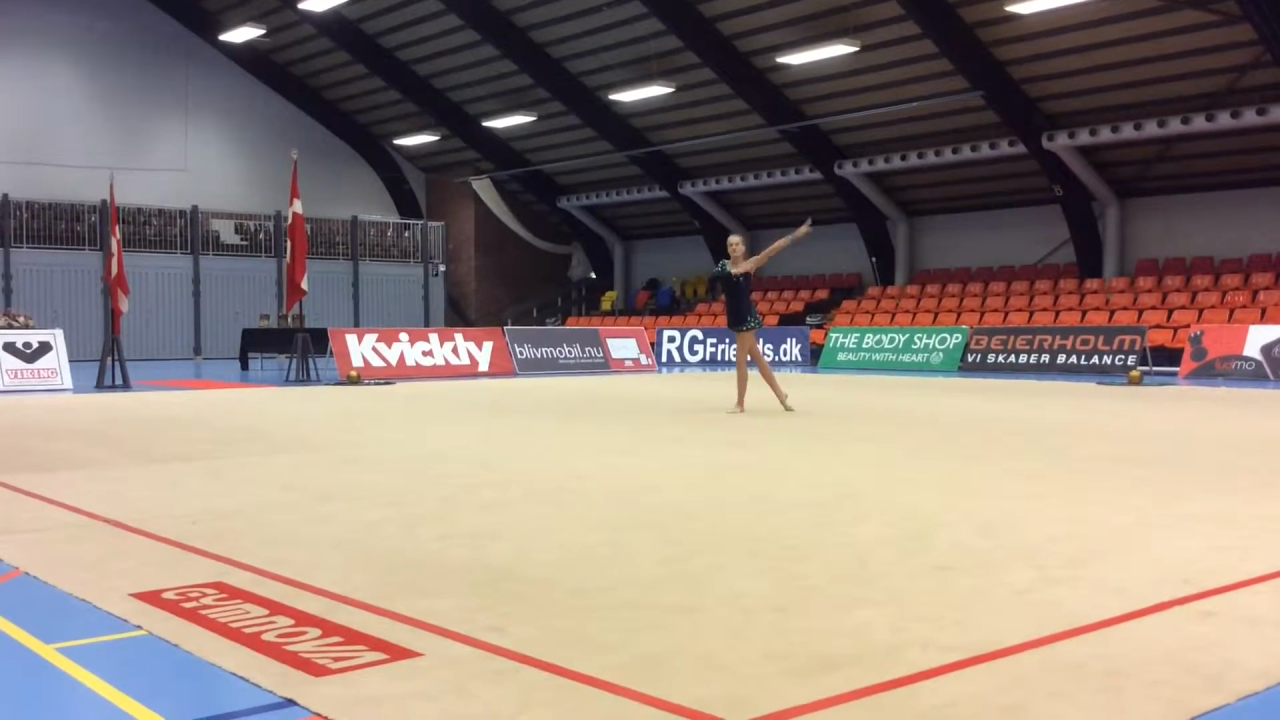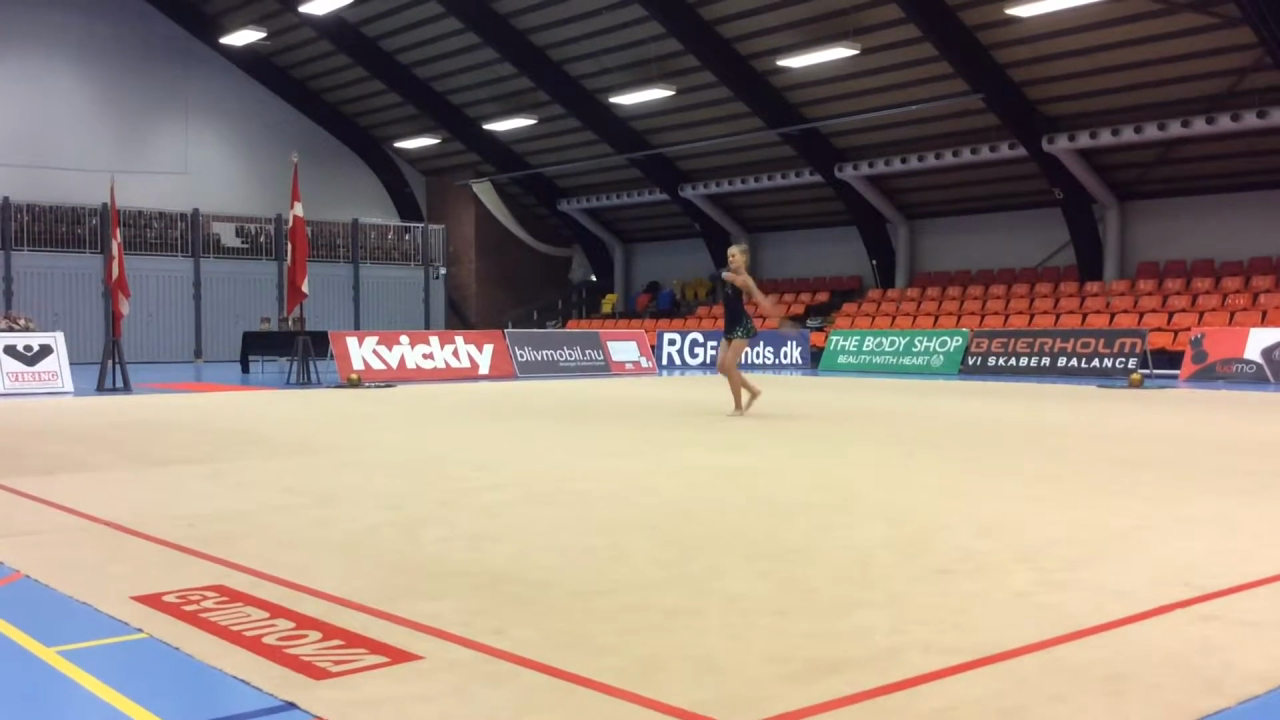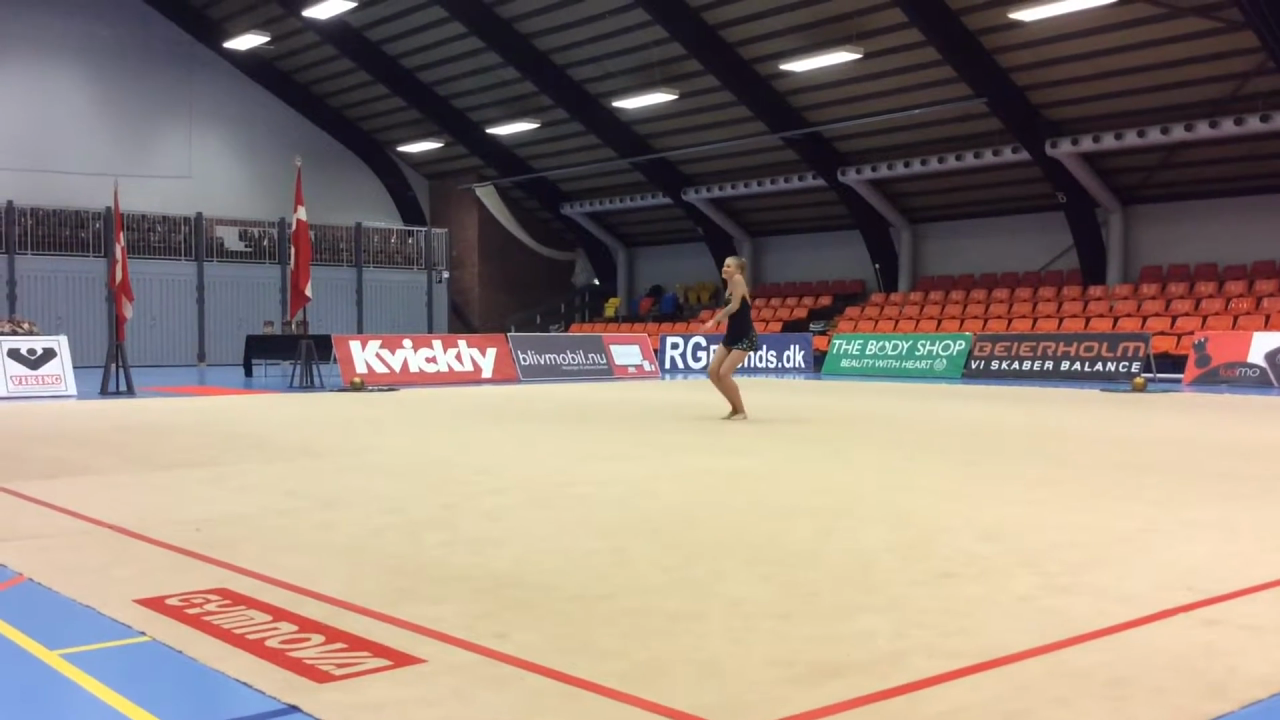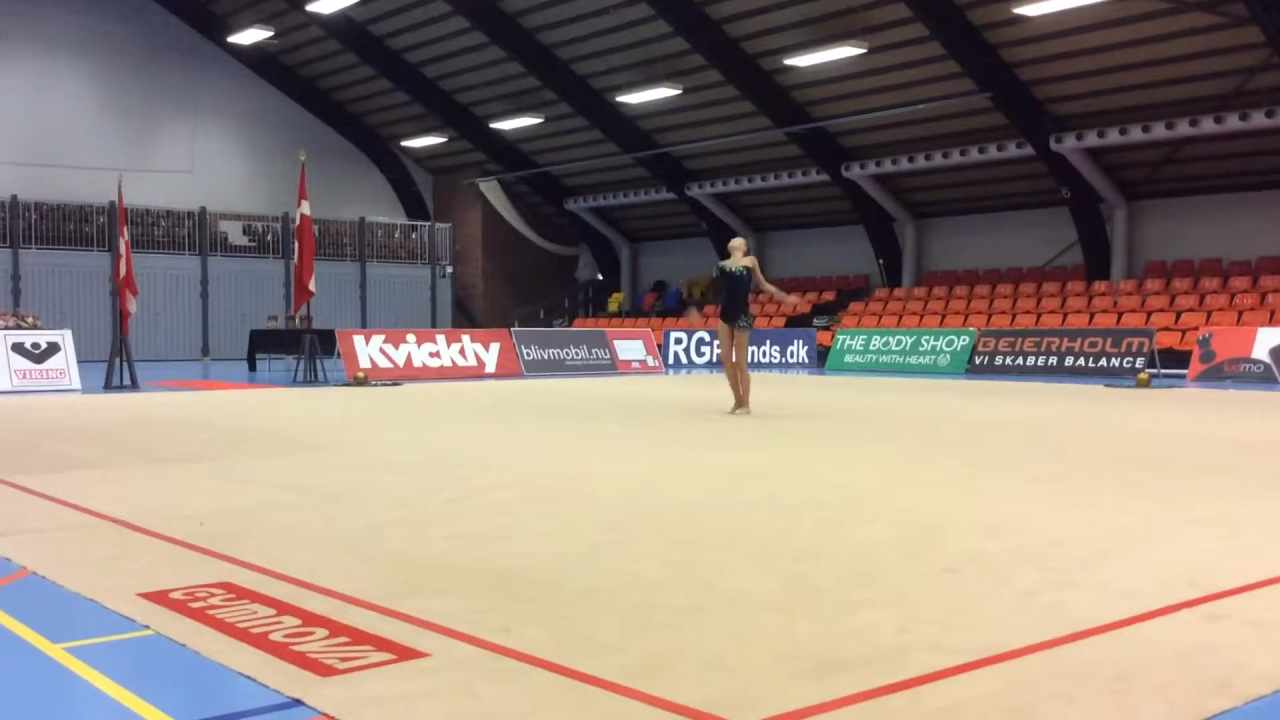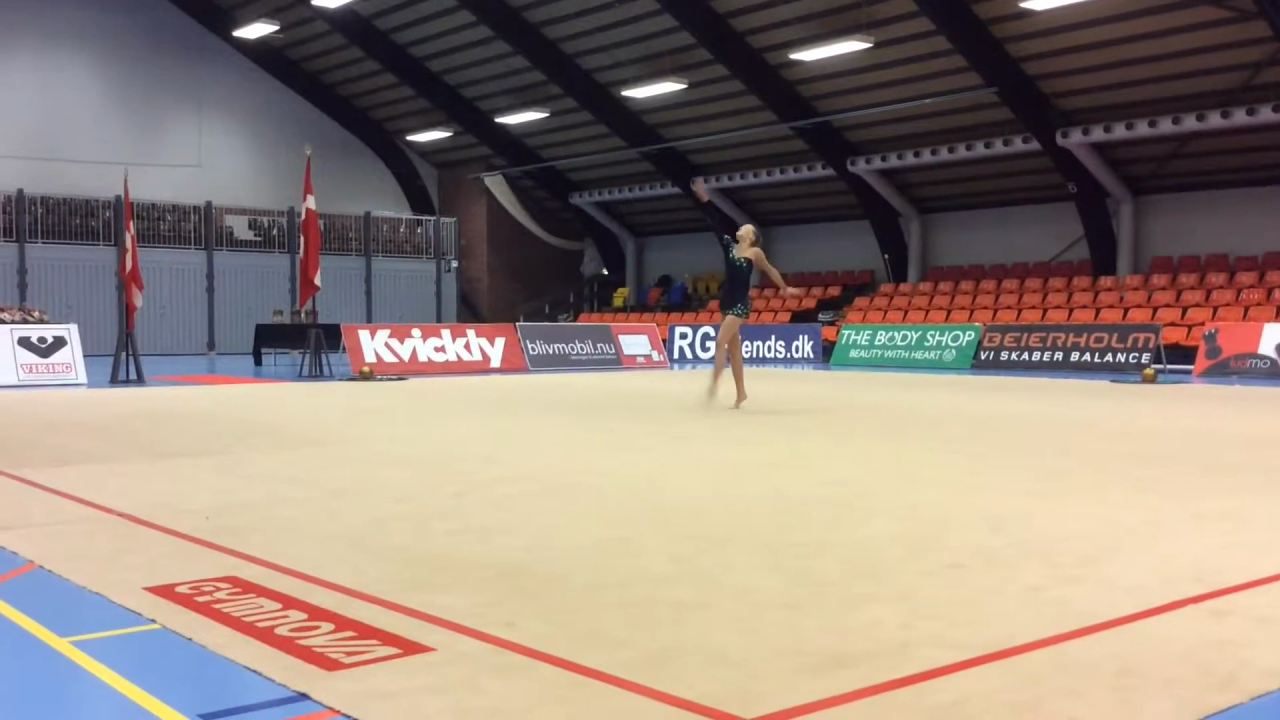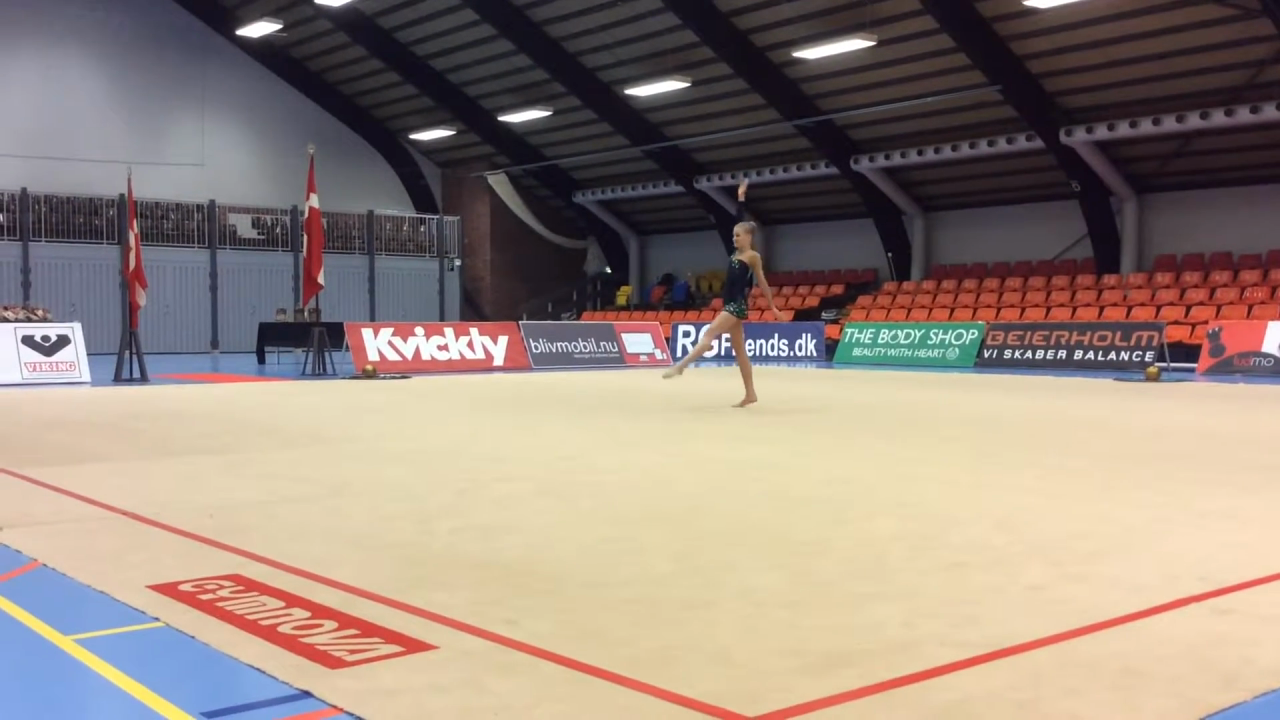
dt=0.3s
person 1, frame 1
left shoulder: (750, 263)
right shoulder: (724, 265)
left elbow: (774, 248)
right elbow: (713, 276)
left wrist: (796, 234)
right wrist: (732, 272)
left hip: (748, 316)
right hip: (734, 316)
left knee: (742, 359)
right knee: (757, 358)
left ankle: (740, 404)
right ankle: (780, 394)
person 1, frame 2
left shoulder: (744, 278)
right shoulder: (730, 274)
left elbow: (761, 299)
right wrist: (725, 276)
left hip: (742, 326)
right hip: (731, 325)
left knee: (729, 366)
right knee: (722, 366)
left ankle: (739, 406)
right ankle: (752, 390)
person 1, frame 3
left shoulder: (739, 280)
right shoulder: (729, 289)
left elbow: (735, 305)
left wrist: (713, 321)
left hip: (745, 338)
right hip: (730, 337)
left knee: (724, 373)
right knee: (713, 371)
left ankle: (740, 411)
right ankle: (735, 408)
person 1, frame 4
left shoulder: (751, 261)
right shoulder: (722, 266)
left elbow: (762, 285)
left wrist: (784, 297)
left hip: (742, 315)
right hip: (725, 315)
left knee: (740, 362)
right knee: (726, 359)
left ankle: (745, 404)
right ankle: (738, 401)
person 1, frame 5
left shoulder: (755, 253)
right shoulder: (729, 247)
left elbow: (771, 272)
right elbow: (717, 223)
left wrist: (786, 289)
right wrist: (704, 199)
left hip: (740, 305)
right hip: (727, 302)
left knee: (721, 342)
right knee: (733, 349)
left ankle: (714, 384)
right ankle: (740, 392)
person 1, frame 6
left shoulder: (753, 256)
right shoulder: (738, 251)
left elbow: (761, 282)
right elbow: (740, 220)
left wrist: (772, 306)
right wrist: (741, 197)
left hip: (737, 305)
right hip: (731, 304)
left knee: (709, 334)
right knee: (739, 350)
left ankle: (680, 367)
right ankle: (750, 393)
